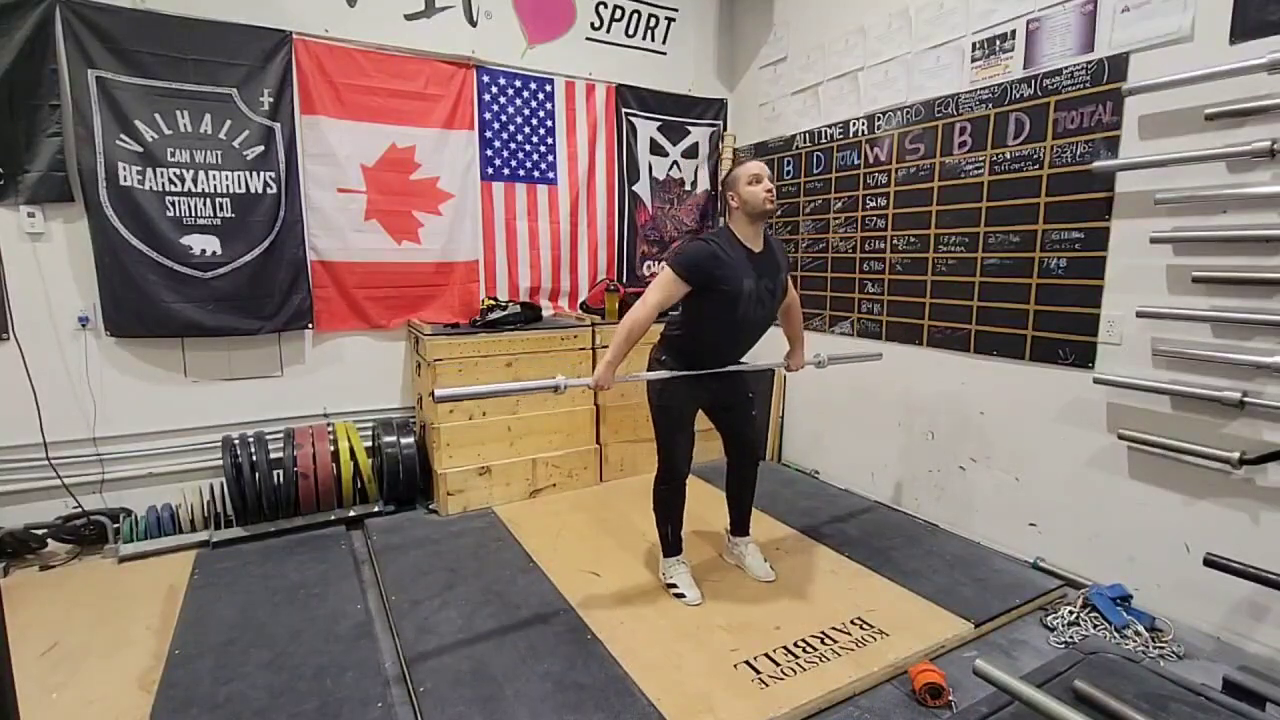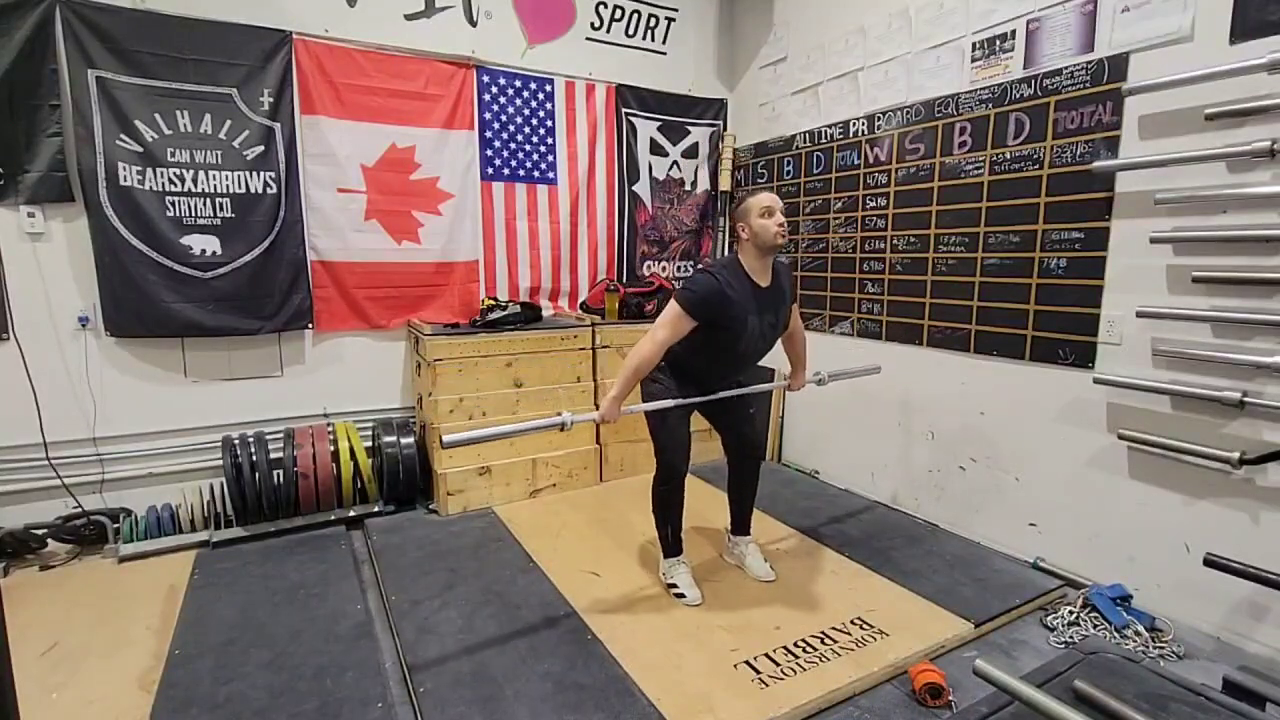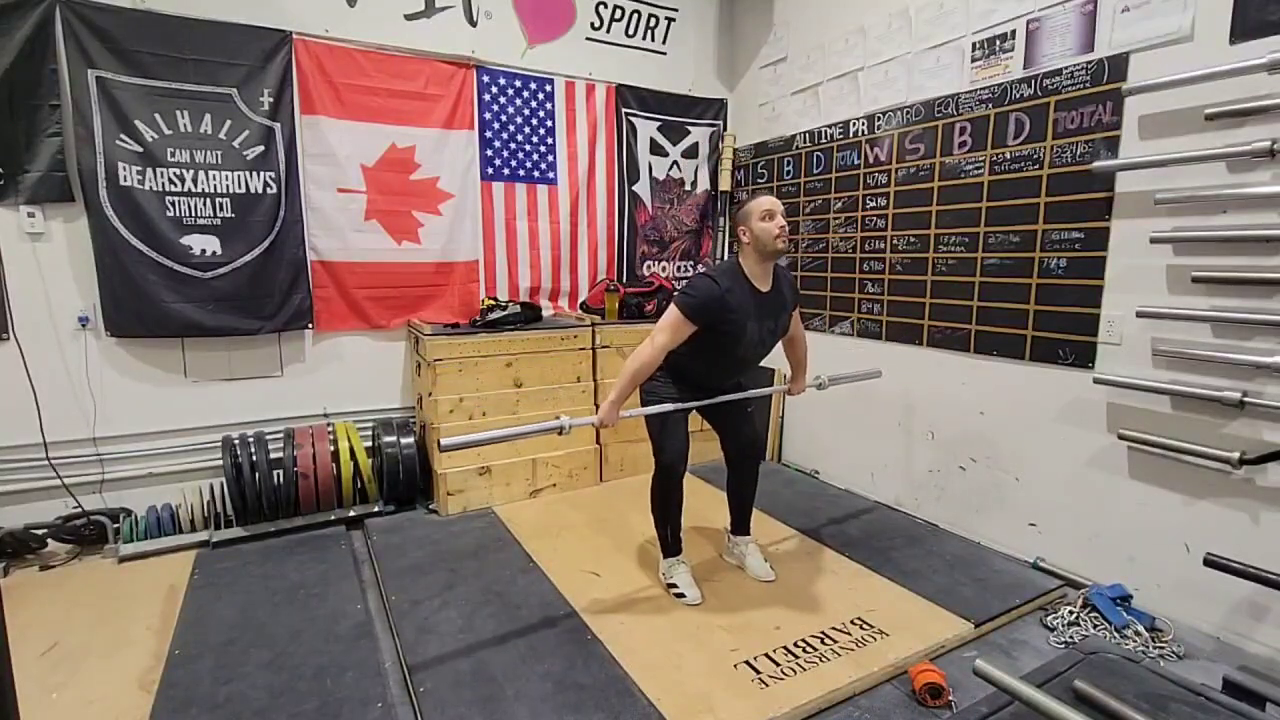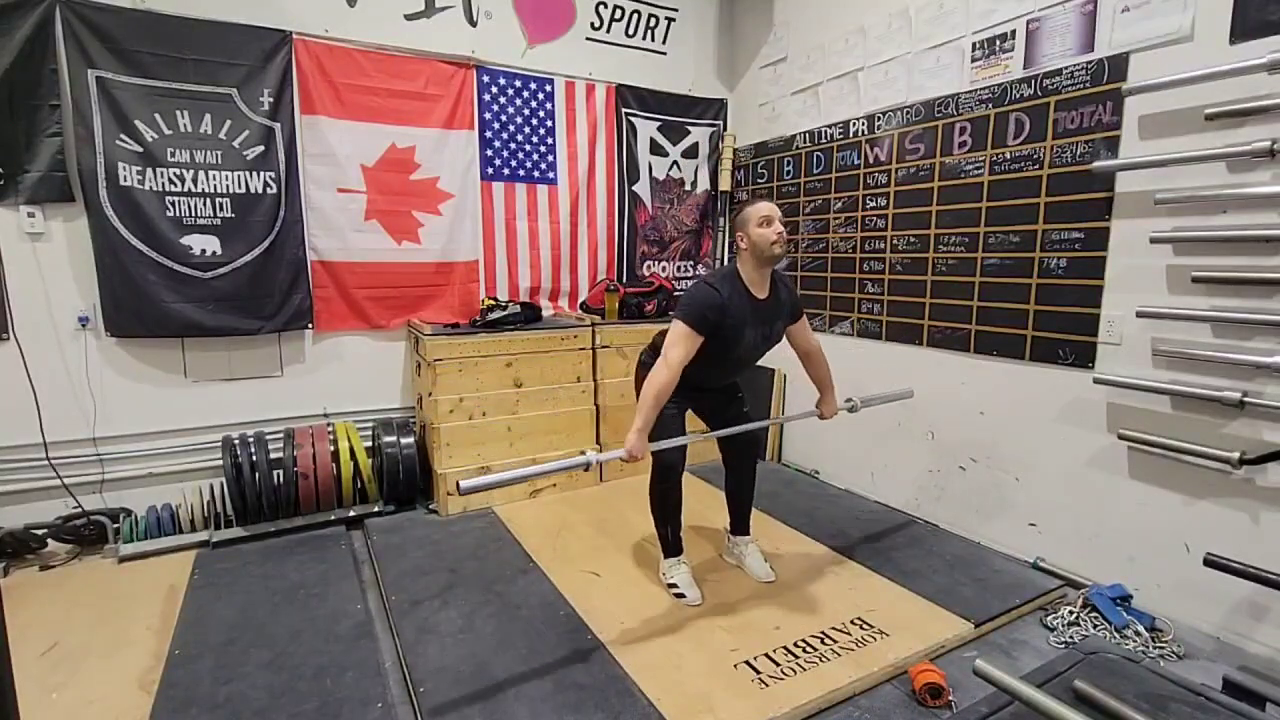
dt=0.4s
person 1, frame 1
left shoulder: (775, 252)
right shoulder: (707, 252)
left elbow: (788, 302)
right elbow: (649, 306)
left wrist: (797, 349)
right wrist: (609, 364)
left hip: (726, 369)
right hip: (677, 370)
left knee: (747, 451)
right knee: (676, 465)
left ankle: (738, 540)
right ankle: (672, 560)
person 1, frame 2
left shoulder: (783, 278)
right shoulder: (714, 284)
left elbow: (792, 328)
right elbow: (656, 340)
left wrist: (799, 372)
right wrist: (615, 398)
left hip: (724, 381)
right hip: (672, 378)
left knee: (750, 449)
right knee: (673, 464)
left ankle: (739, 540)
right ankle: (672, 561)
person 1, frame 3
left shoulder: (785, 284)
right shoulder: (714, 288)
left elbow: (794, 335)
right elbow: (656, 345)
left wrist: (799, 377)
right wrist: (613, 402)
left hip: (723, 381)
right hip: (671, 380)
left knee: (749, 449)
right knee: (671, 462)
left ankle: (739, 540)
right ankle: (672, 560)
person 1, frame 4
left shoulder: (783, 294)
right shoulder: (711, 295)
left elbow: (808, 347)
right elbow: (671, 362)
left wrist: (828, 395)
right wrist: (639, 432)
left hip: (718, 381)
right hip: (667, 378)
left knee: (745, 449)
right knee: (670, 462)
left ankle: (738, 540)
right ankle: (673, 560)
